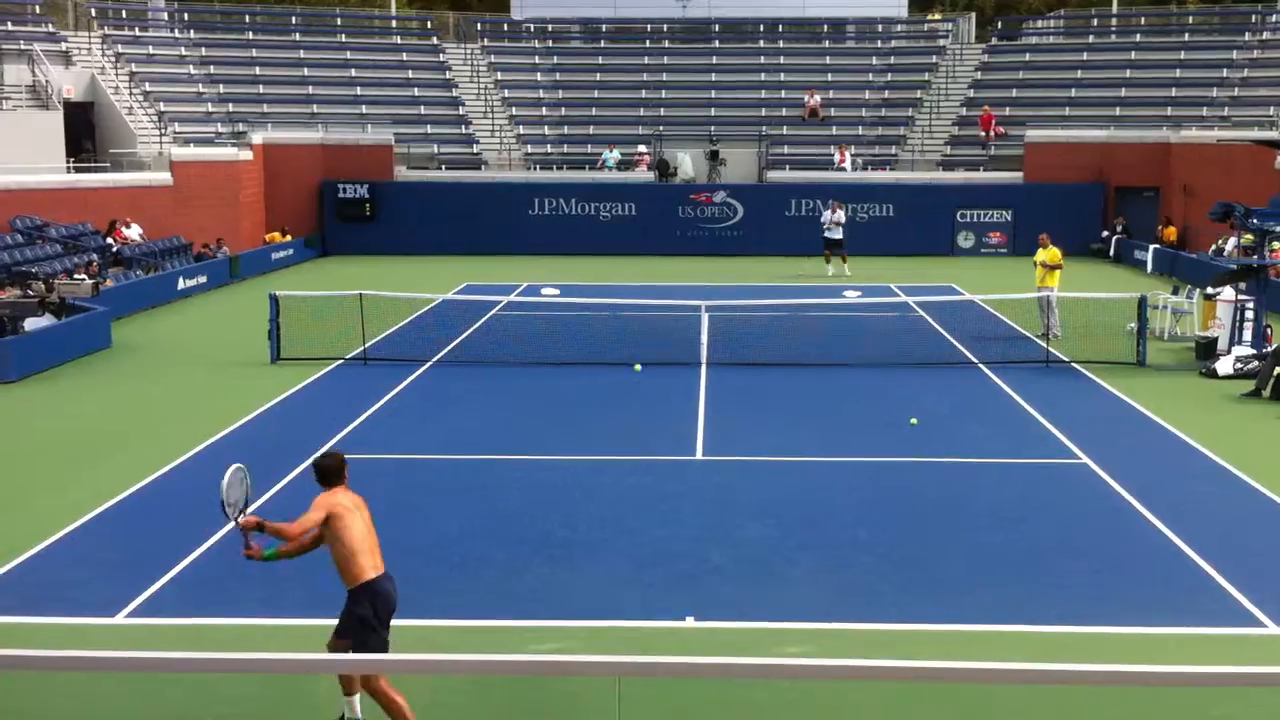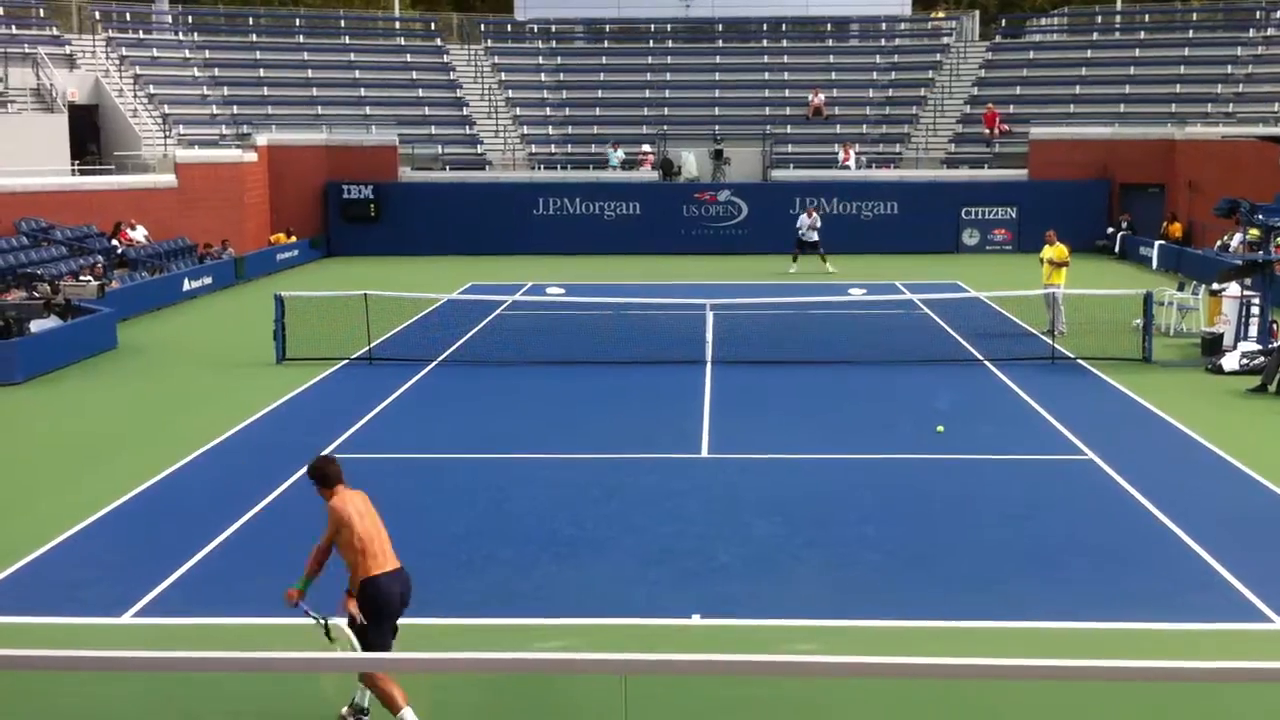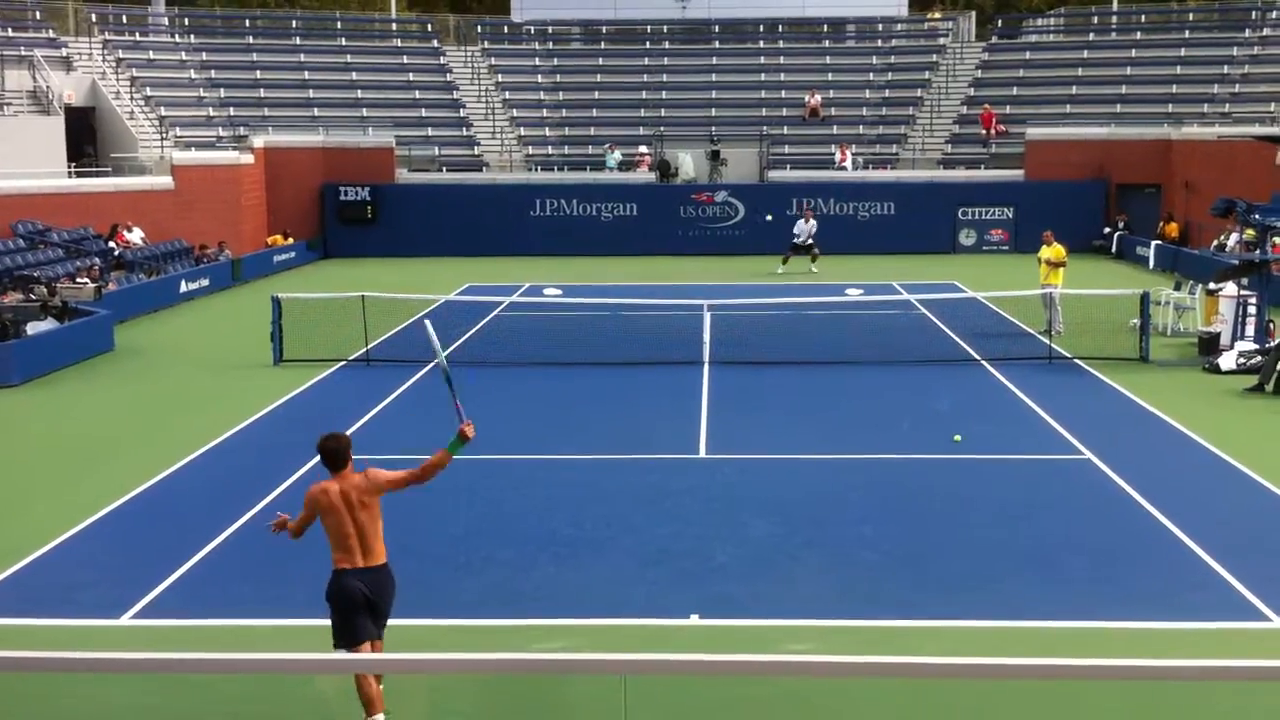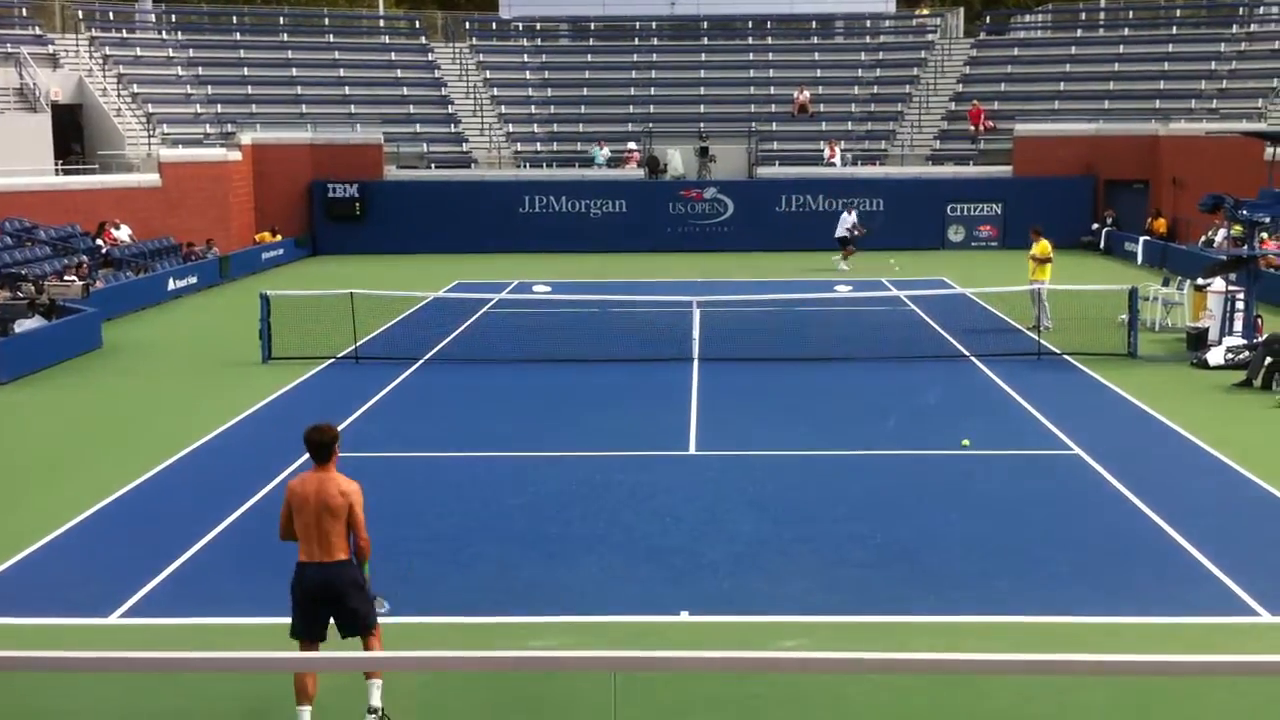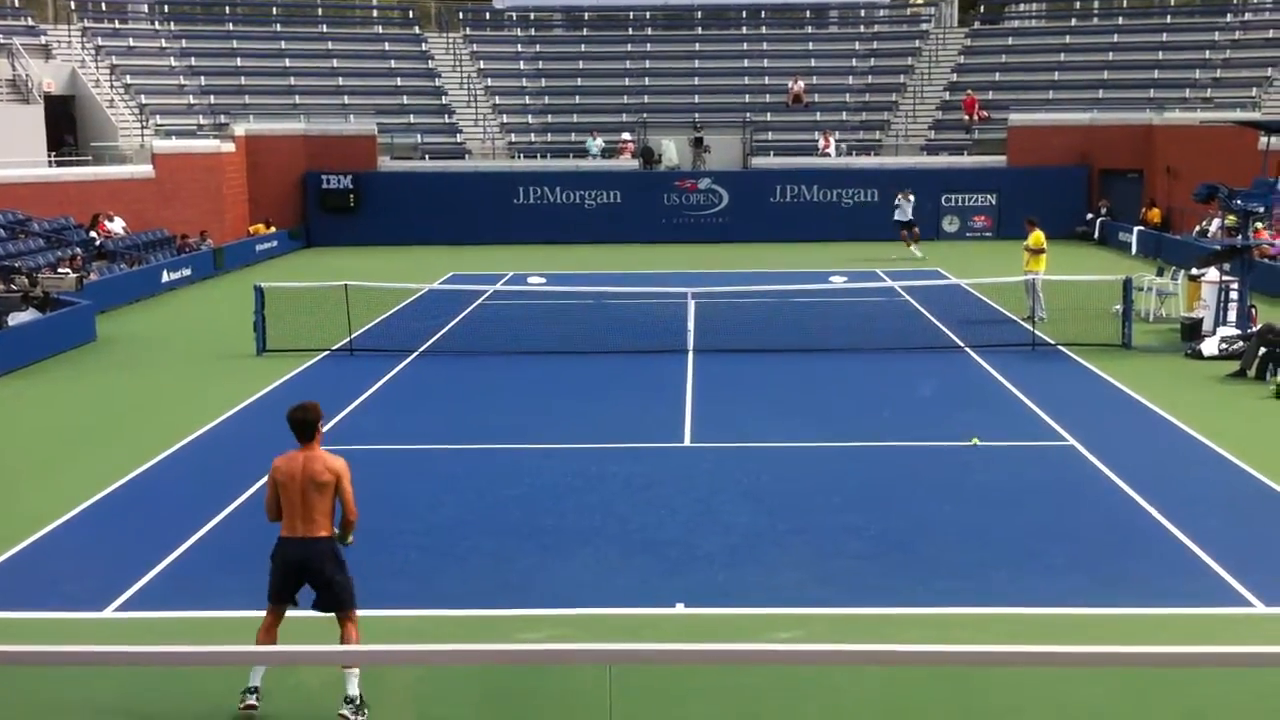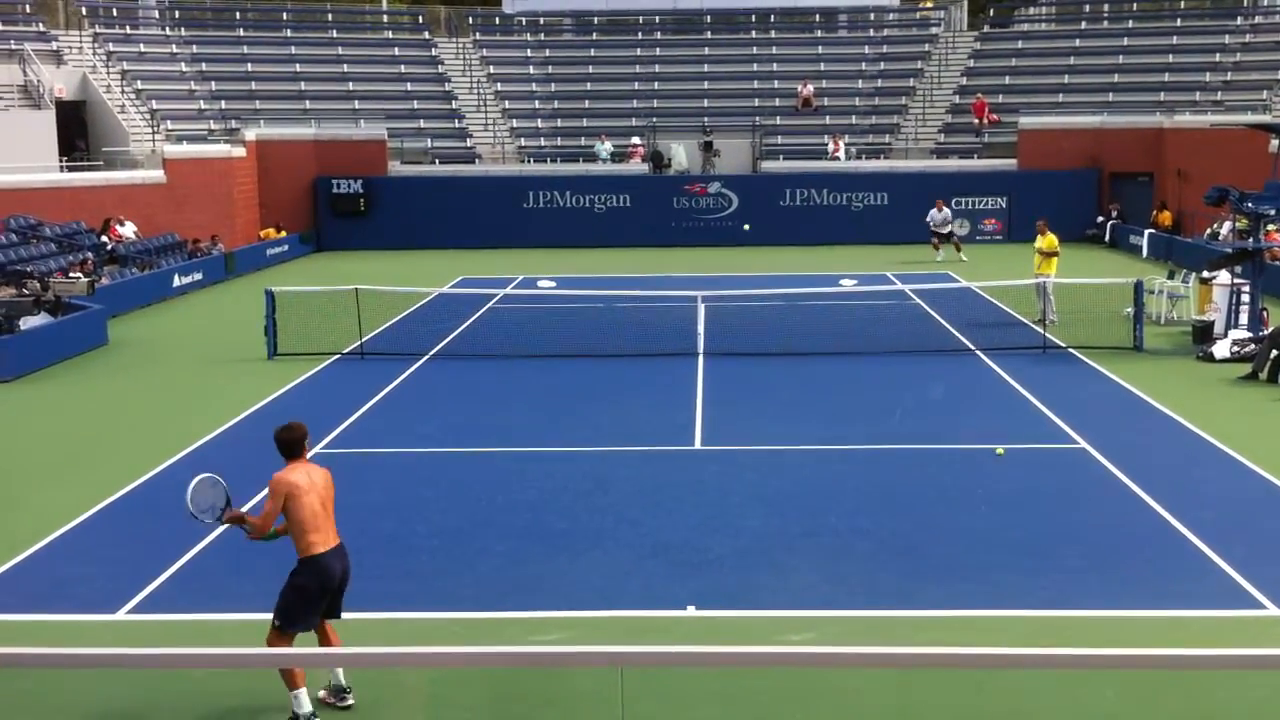
dt=0.5s
person 1, frame 1
left shoulder: (329, 501)
right shoulder: (352, 501)
left elbow: (294, 532)
right elbow: (305, 543)
left wrist: (259, 525)
right wrist: (265, 554)
left hip: (370, 594)
right hip: (377, 588)
left knee: (372, 681)
right knee: (337, 649)
person 1, frame 2
left shoulder: (337, 506)
right shoulder: (357, 496)
left elbow: (358, 549)
right elbow: (323, 550)
left wrist: (351, 595)
right wrist: (301, 587)
left hip: (377, 589)
right hip: (398, 580)
left knee: (374, 673)
right knee: (366, 646)
person 1, frame 3
left shoulder: (315, 495)
right shoulder: (370, 480)
left elbow: (297, 532)
right elbow: (418, 475)
left wrist: (286, 523)
right wrist: (456, 442)
left hip: (346, 582)
right hip: (381, 577)
right knee: (373, 642)
person 1, frame 4
left shoulder: (294, 487)
right shoulder: (349, 488)
left elbow: (285, 535)
right elbow: (362, 541)
right wrist: (362, 571)
left hip: (306, 575)
right hip: (342, 572)
left knee: (308, 653)
right knee: (372, 635)
person 1, frame 5
left shoulder: (277, 466)
right shoulder: (335, 465)
left elbow: (273, 514)
right elbow: (350, 515)
right wrist: (344, 536)
left hip: (286, 549)
right hip: (321, 551)
left knee: (272, 617)
right knee: (348, 621)
left ankle: (252, 691)
person 1, frame 6
left shoulder: (282, 479)
right shoulder: (323, 474)
left elbow: (262, 527)
left wrist: (239, 518)
right wrist: (272, 533)
left hip: (314, 566)
right hip: (339, 559)
left knee: (279, 640)
right knee: (321, 622)
right ankle: (339, 689)
